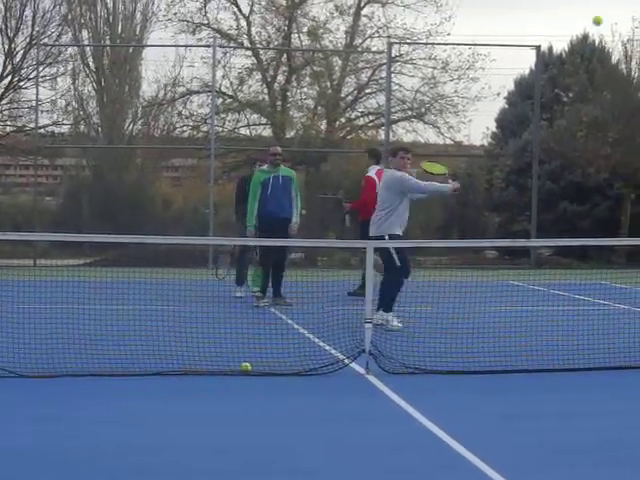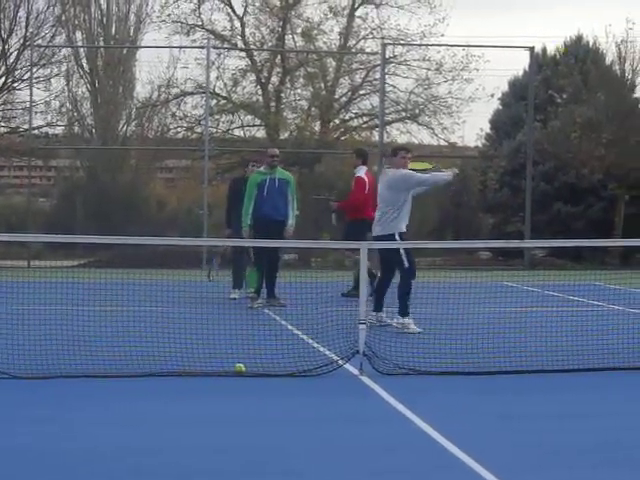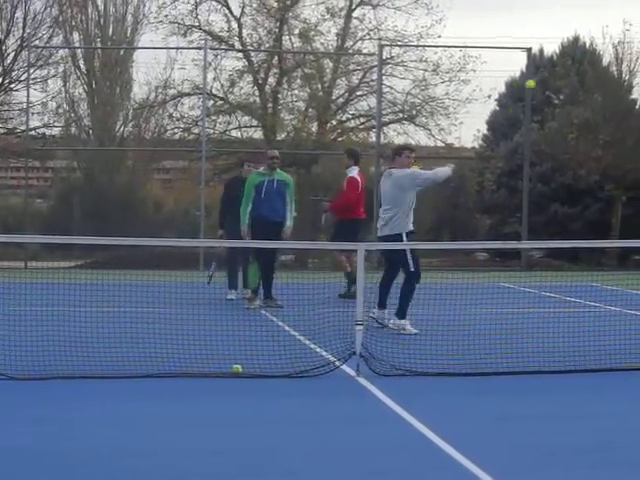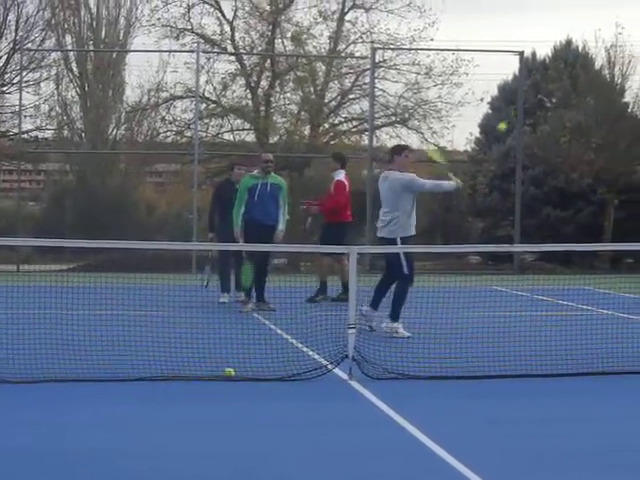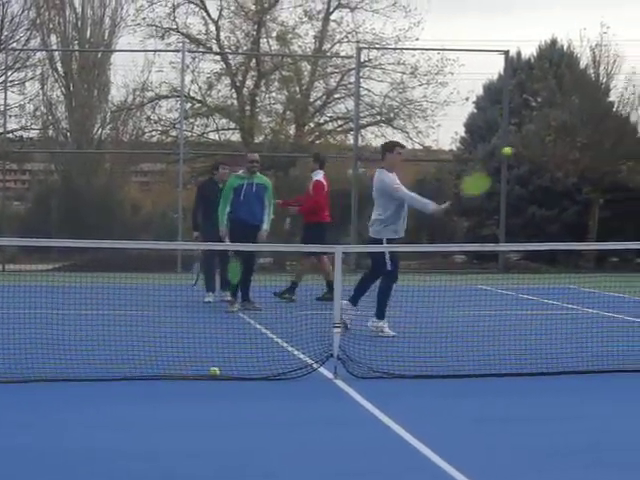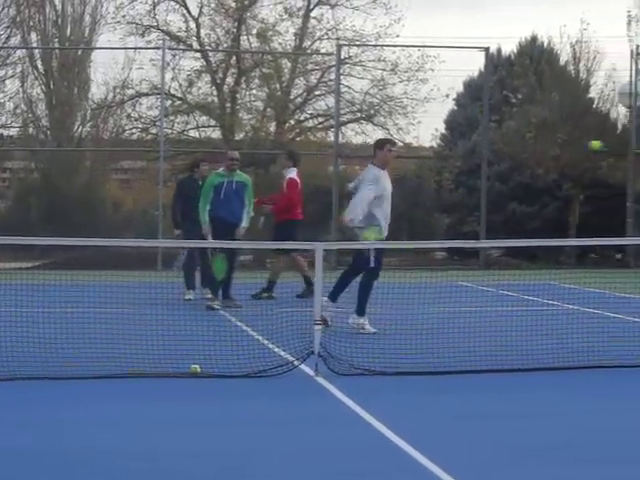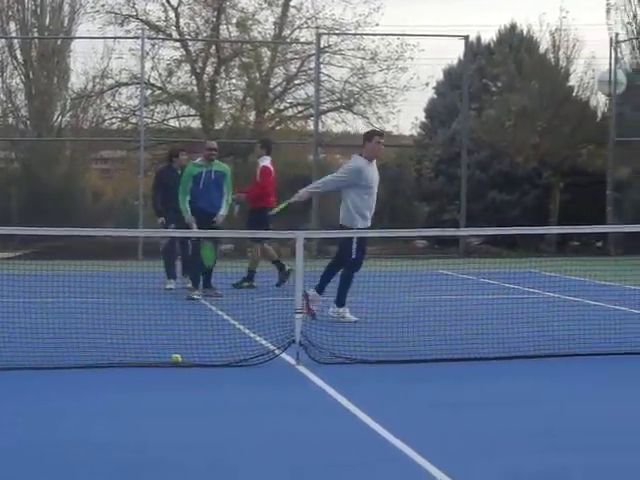
dt=0.1s
person 1, frame 1
left shoulder: (396, 178)
right shoulder: (397, 177)
left elbow: (417, 193)
right elbow: (425, 187)
left wrist: (446, 187)
right wrist: (449, 187)
left hip: (388, 232)
right hip: (385, 233)
left knee: (391, 272)
right knee: (402, 270)
left ankle: (381, 313)
right ankle: (385, 313)
person 1, frame 2
left shoulder: (388, 176)
right shoulder: (402, 176)
left elbow: (418, 186)
right elbow: (430, 179)
right wrist: (449, 174)
left hip: (381, 232)
right hip: (393, 232)
left knee: (387, 274)
right knee: (408, 272)
left ankle: (377, 314)
right ankle: (403, 318)
person 1, frame 3
left shoulder: (387, 177)
right shoulder: (407, 175)
right elbow: (433, 176)
right wrist: (447, 169)
left hip: (385, 232)
right hip: (398, 233)
left knee: (390, 273)
right knee: (413, 275)
left ankle: (380, 311)
right ankle: (400, 319)
person 1, frame 4
left shoulder: (385, 177)
right shoulder: (401, 178)
right elbow: (430, 186)
right wrist: (453, 184)
left hip: (388, 233)
right hip: (397, 235)
left knee: (391, 275)
right knee: (406, 278)
left ankle: (371, 309)
right ankle: (393, 322)
person 1, frame 5
left shoulder: (386, 175)
right shoulder: (386, 178)
right elbow: (407, 196)
right wrist: (432, 207)
left hip: (382, 233)
right hip: (385, 234)
left knee: (374, 272)
right knee: (390, 276)
left ankle: (350, 305)
right ankle: (378, 321)
person 1, frame 6
left shoulder: (380, 172)
right shoulder: (372, 175)
right elbow: (362, 196)
right wrist: (352, 216)
left hip: (373, 231)
right hip: (371, 231)
left knee: (355, 269)
right knee: (371, 273)
left ankle: (329, 301)
right ankle: (359, 317)
person 1, frame 7
left shoulder: (372, 163)
right shoulder: (357, 166)
right elbow: (331, 180)
right wrist: (307, 191)
left hip: (361, 222)
right hip: (355, 223)
left knee: (340, 262)
right knee: (352, 264)
left ankle: (315, 293)
right ankle: (339, 308)
person 2, frame 1
left shoulder: (290, 175)
right shoulder: (260, 175)
left elbow: (295, 199)
right elbow: (253, 201)
left wrist: (295, 221)
right wrist: (250, 224)
left hip: (284, 222)
right hip: (266, 222)
left knee: (280, 260)
right knee: (265, 259)
left ankle: (277, 295)
right ankle: (262, 295)
person 2, frame 2
left shoulder: (287, 177)
right shoulder: (256, 177)
left elbow: (292, 202)
right elbow: (248, 202)
left wrist: (290, 224)
right wrist: (246, 225)
left hip: (279, 224)
right hip: (261, 223)
left knee: (274, 260)
right knee: (260, 259)
left ankle: (271, 296)
right ankle: (256, 295)
person 2, frame 3
left shoulder: (286, 179)
right shoulder: (255, 177)
left elbow: (290, 204)
right elbow: (246, 202)
left wrist: (288, 225)
right wrist: (244, 224)
left hip: (277, 225)
right hip: (258, 224)
left knee: (270, 261)
right knee: (258, 259)
left ankle: (268, 297)
right ankle: (254, 295)
person 2, frame 4
left shoulder: (280, 183)
right shoulder: (248, 180)
left elbow: (283, 207)
right elbow: (239, 205)
left wrist: (280, 228)
right wrist: (237, 226)
left hip: (270, 228)
right hip: (252, 226)
left knee: (263, 264)
right knee: (252, 262)
left ankle: (260, 300)
right ankle: (248, 299)
person 2, frame 5
left shoulder: (265, 183)
right shoulder: (234, 180)
left elbow: (268, 207)
right elbow: (224, 204)
left wrist: (265, 228)
right wrist: (223, 225)
left hip: (255, 228)
right hip: (237, 226)
left knee: (249, 264)
right knee: (238, 261)
left ankle: (245, 299)
right ankle: (234, 298)
person 2, frame 6
left shoulder: (245, 180)
right shoulder: (214, 178)
left elbow: (248, 205)
right elbow: (204, 203)
left wrist: (243, 225)
right wrist: (205, 224)
left hip: (235, 226)
right hip: (217, 225)
left knee: (230, 262)
left ankle: (226, 297)
right ankle: (215, 297)
person 2, frame 7
left shoulder: (224, 169)
right shoulder: (192, 168)
left elbow: (227, 194)
right elbow: (183, 193)
left wrist: (222, 213)
right wrist: (187, 214)
left hip: (214, 215)
right hip: (197, 215)
right knee: (197, 250)
left ankle: (207, 286)
right ankle: (195, 287)
person 3, frame 1
left shoulder: (370, 177)
right shoulder: (383, 175)
left elbow: (367, 200)
left wrist: (351, 207)
left hip: (370, 218)
right ankle: (363, 287)
person 3, frame 2
left shoulder: (360, 177)
right shoulder: (368, 176)
left elbow: (356, 201)
left wrist: (339, 206)
left hip: (359, 219)
right hip: (365, 218)
left ankle: (372, 276)
right ankle: (356, 287)
person 3, frame 3
left shoulder: (352, 177)
right shoulder: (357, 176)
left elbow: (349, 200)
left wrist: (331, 206)
right wrist: (334, 206)
left hip: (349, 219)
right hip: (355, 218)
left knee: (337, 250)
right knee: (350, 253)
left ankle: (353, 282)
right ankle: (353, 287)
person 3, frame 4
left shoulder: (339, 181)
right shoulder: (340, 180)
left elbow: (338, 203)
right elbow: (330, 200)
left wrist: (320, 210)
right wrist: (313, 205)
left hip: (336, 223)
right hip: (340, 222)
left knee: (324, 256)
right knee: (339, 257)
left ankle: (322, 290)
right ankle: (345, 291)
person 3, frame 5
left shoulder: (318, 181)
right shoulder: (318, 180)
left elbow: (317, 203)
right elbow: (306, 199)
left wrist: (299, 210)
right wrist: (285, 203)
left hip: (315, 223)
right hip: (318, 222)
left knee: (307, 257)
right knee: (321, 256)
left ankle: (291, 290)
right ankle: (330, 290)
person 3, frame 6
left shoulder: (291, 179)
right shoulder: (290, 178)
left elbow: (290, 202)
right elbow: (279, 197)
left wrist: (272, 208)
right wrist: (259, 201)
left hip: (287, 220)
right hip: (289, 220)
left knee: (280, 254)
right knee: (292, 254)
left ankle: (269, 289)
right ankle: (308, 286)
person 3, frame 7
left shoulder: (265, 167)
right shoulder: (263, 166)
left elbow: (264, 190)
right elbow: (256, 187)
left wrist: (246, 197)
right wrist: (241, 193)
left hip: (261, 208)
right hip: (260, 208)
left knee: (256, 243)
right knee: (260, 243)
left ankle: (250, 278)
right ankle: (282, 268)
person 4, frame 1
right shoulder: (244, 180)
right elbow: (238, 203)
right wrist: (240, 221)
right hip: (247, 222)
right knee: (244, 251)
left ankle: (257, 284)
right ankle: (240, 285)
person 4, frame 2
right shoulder: (236, 182)
right elbow: (230, 205)
right wrist: (228, 226)
right hip: (239, 225)
right knee: (238, 256)
right ankle: (236, 288)
person 4, frame 3
right shoulder: (231, 183)
right elbow: (224, 206)
right wrist: (221, 227)
right hip: (233, 226)
left knee: (249, 258)
right knee: (232, 257)
left ankle: (247, 288)
right ankle: (232, 289)
person 4, frame 4
right shoulder: (221, 187)
right elbow: (213, 209)
right wrist: (211, 230)
right hip: (225, 230)
left knee: (241, 261)
right knee: (224, 261)
left ankle: (240, 291)
right ankle: (225, 292)
person 4, frame 5
right shoulder: (204, 186)
right elbow: (197, 208)
right wrist: (195, 228)
right hip: (209, 229)
left knee: (226, 260)
right knee: (209, 260)
left ankle: (226, 290)
right ankle: (210, 292)
person 4, frame 6
right shoulder: (183, 184)
right elbow: (175, 206)
right wrist: (176, 226)
right hip: (188, 227)
left knee: (207, 258)
right knee: (189, 258)
left ankle: (207, 288)
right ankle: (190, 289)
person 4, frame 7
right shoulder: (162, 173)
right elbow: (156, 196)
right wrist: (159, 215)
right hip: (169, 216)
left knee: (187, 247)
right knee: (169, 247)
left ankle: (187, 276)
right ankle: (171, 279)
